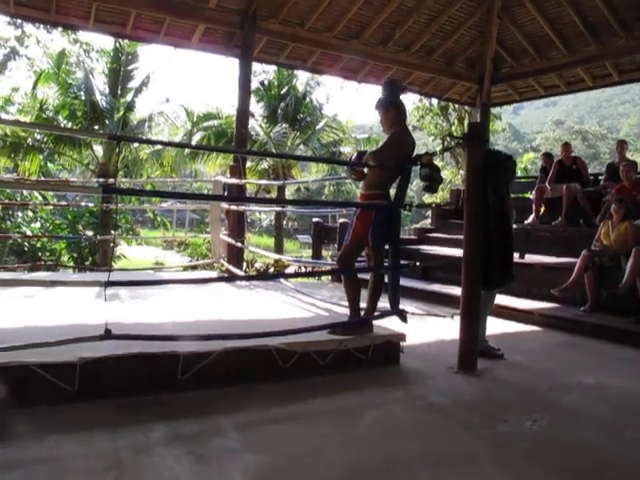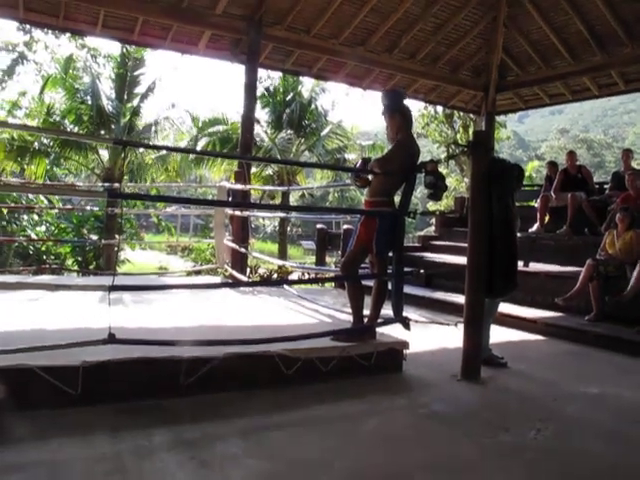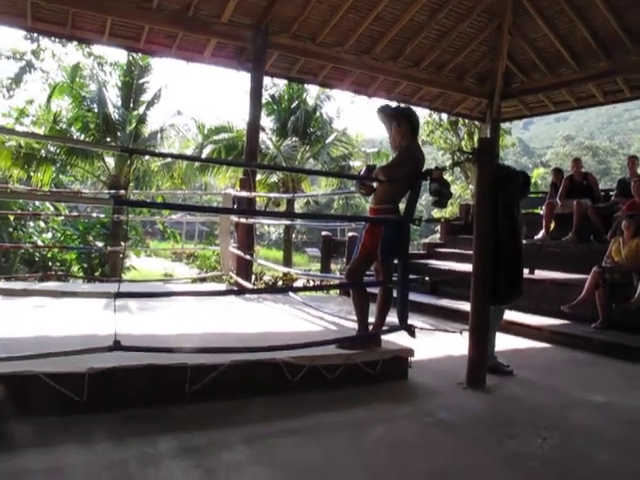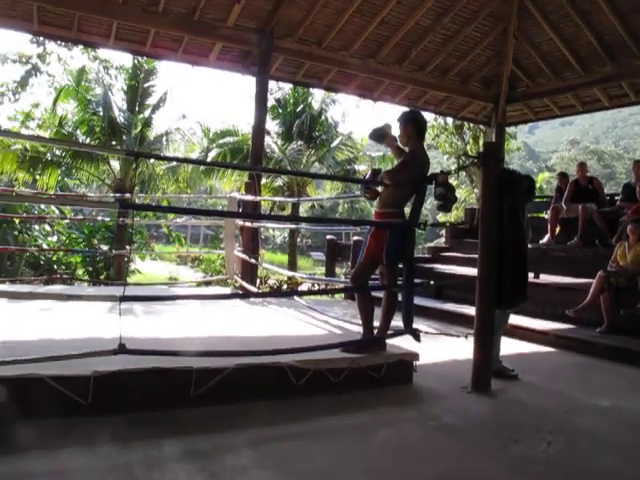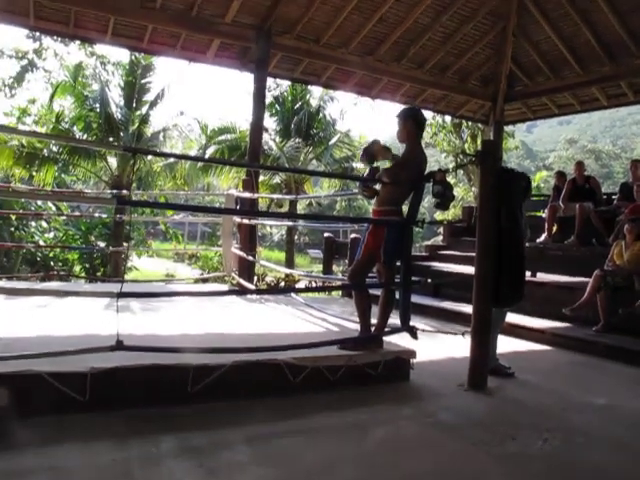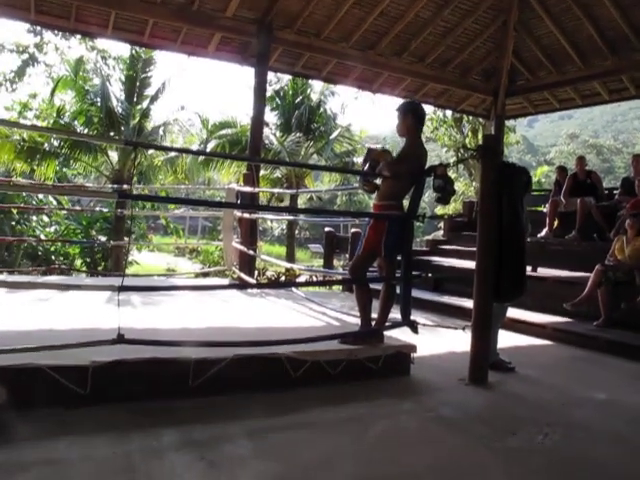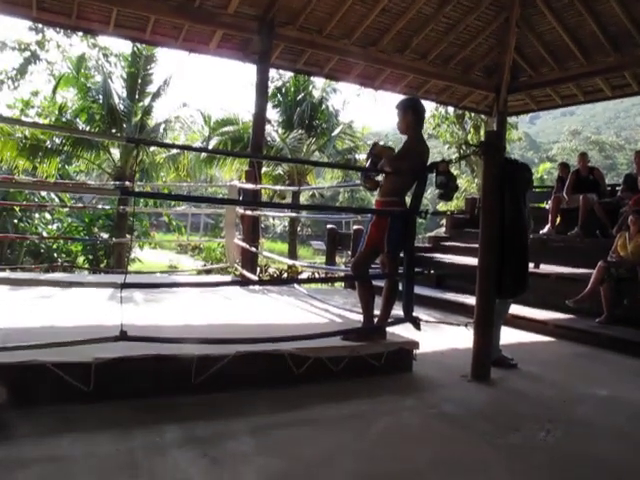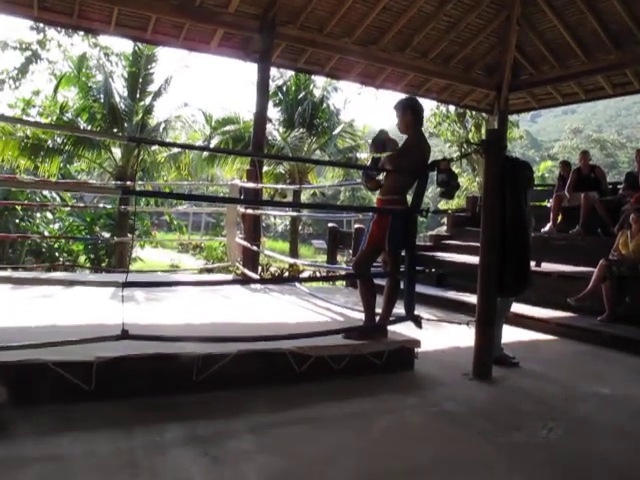
dt=0.1s
person 1, frame 1
left shoulder: (399, 135)
right shoulder: (403, 137)
left elbow: (377, 157)
left wrist: (365, 157)
left hip: (374, 205)
right hip: (380, 204)
left knee: (345, 260)
right knee: (375, 263)
left ankle: (356, 319)
right ankle: (365, 319)
person 1, frame 2
left shoulder: (404, 143)
right shoulder: (407, 143)
left elbow: (381, 165)
left wrist: (369, 164)
left hip: (378, 212)
right hip: (384, 212)
left knee: (349, 267)
right knee: (379, 270)
left ankle: (359, 326)
right ankle: (369, 326)
person 1, frame 3
left shoulder: (410, 151)
right shoulder: (412, 152)
left elbow: (387, 172)
left wrist: (375, 172)
left hip: (383, 219)
right hip: (388, 219)
left knee: (354, 274)
right knee: (384, 277)
left ankle: (364, 334)
right ankle: (373, 334)
person 1, frame 4
left shoulder: (416, 155)
right shoulder: (417, 155)
left elbow: (392, 176)
left wrist: (380, 176)
right wrist: (391, 143)
left hip: (388, 223)
right hip: (393, 223)
left knee: (358, 278)
right knee: (389, 281)
left ankle: (369, 338)
right ankle: (379, 338)
person 1, frame 5
left shoulder: (413, 152)
right shoulder: (416, 154)
left elbow: (390, 174)
left wrist: (378, 173)
right wrist: (385, 154)
left hip: (386, 221)
right hip: (391, 220)
left knee: (356, 275)
right knee: (386, 279)
left ankle: (366, 335)
right ankle: (376, 335)
person 1, frame 6
left shoulder: (413, 146)
right shoulder: (416, 148)
left elbow: (391, 168)
left wrist: (379, 166)
right wrist: (383, 162)
left hip: (387, 215)
right hip: (392, 215)
left knee: (357, 269)
right knee: (388, 273)
left ankle: (367, 329)
right ankle: (376, 330)
person 1, frame 7
left shoulder: (414, 142)
right shoulder: (417, 144)
left elbow: (392, 163)
left wrist: (382, 161)
right wrist: (385, 154)
left hip: (389, 212)
right hip: (395, 211)
left knee: (359, 266)
right knee: (390, 270)
left ankle: (369, 326)
right ankle: (379, 326)
person 1, frame 8
left shoulder: (415, 141)
right shoulder: (418, 142)
left elbow: (392, 162)
left wrist: (382, 161)
left hip: (390, 210)
right hip: (396, 210)
left knee: (361, 265)
right knee: (392, 269)
left ankle: (370, 324)
right ankle: (380, 325)
person 2, frame 1
left shoulder: (497, 192)
right shoulder: (496, 193)
right elbow: (500, 221)
left hip: (493, 247)
right hip: (493, 248)
left knee: (488, 290)
right knee: (488, 290)
left ankle: (479, 340)
right ankle: (479, 342)
person 2, frame 2
left shoulder: (502, 200)
right shoulder: (501, 200)
right elbow: (502, 229)
left hip: (497, 256)
right hip: (498, 256)
left knee: (491, 300)
right knee: (492, 299)
left ankle: (483, 348)
right ankle: (482, 350)
person 2, frame 3
left shoulder: (507, 206)
right shoulder: (506, 206)
right elbow: (510, 236)
left hip: (503, 262)
right hip: (502, 263)
left knee: (496, 307)
right knee: (496, 307)
left ankle: (487, 356)
right ankle: (487, 358)
person 2, frame 4
left shoulder: (513, 210)
right shoulder: (510, 210)
left hip: (508, 267)
right hip: (507, 267)
left knee: (500, 311)
right knee: (501, 310)
left ankle: (492, 360)
right ankle: (492, 362)
person 2, frame 5
left shoulder: (511, 209)
right shoulder: (509, 209)
right elbow: (516, 238)
left hip: (505, 264)
right hip: (505, 265)
left knee: (498, 309)
right knee: (499, 308)
left ankle: (490, 358)
right ankle: (489, 360)
person 2, frame 6
left shoulder: (512, 203)
right shoulder: (510, 203)
right elbow: (519, 232)
left hip: (506, 258)
right hip: (506, 259)
left knee: (499, 303)
right knee: (500, 303)
left ankle: (490, 353)
right ankle: (490, 355)
person 2, frame 7
left shoulder: (514, 199)
right shoulder: (512, 199)
right elbow: (517, 228)
left hip: (509, 254)
right hip: (508, 255)
left knee: (503, 298)
right knee: (503, 298)
left ankle: (493, 350)
right ankle: (493, 351)
person 2, frame 8
left shoulder: (515, 197)
right shoulder: (512, 197)
right elbow: (520, 226)
left hip: (510, 252)
right hip: (510, 254)
left knee: (504, 297)
right knee: (505, 297)
left ankle: (495, 348)
right ankle: (494, 350)
